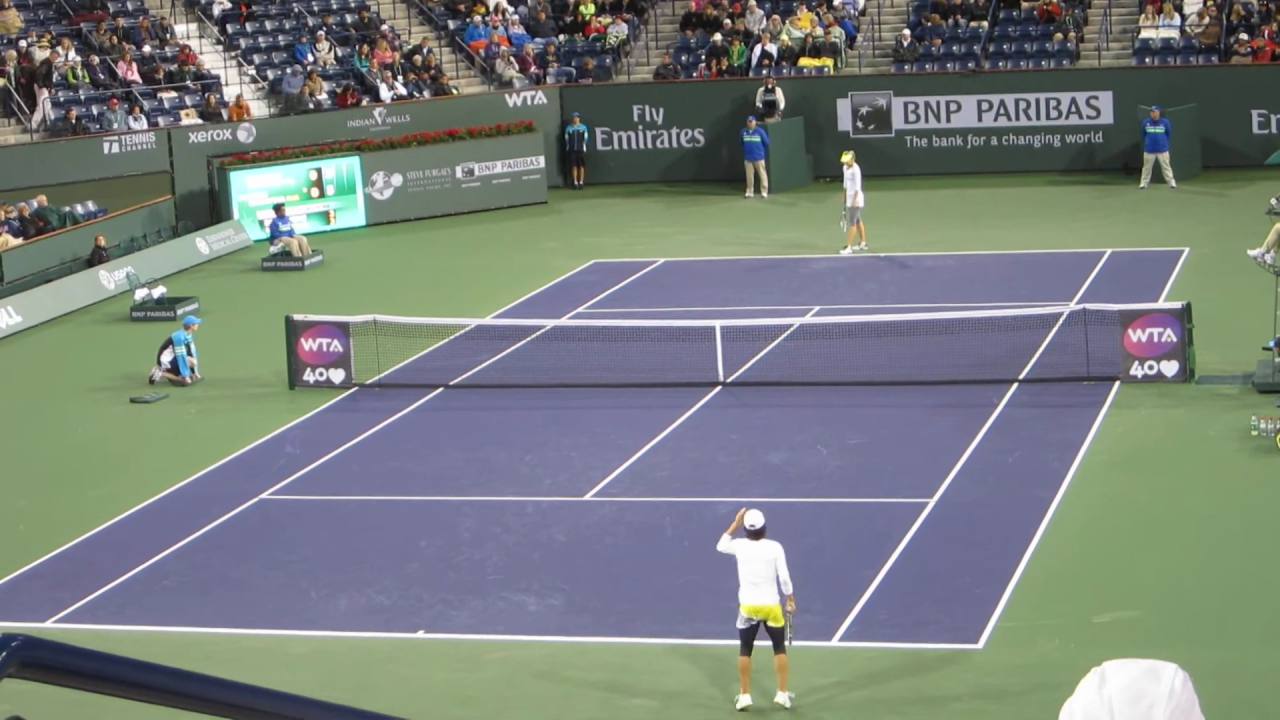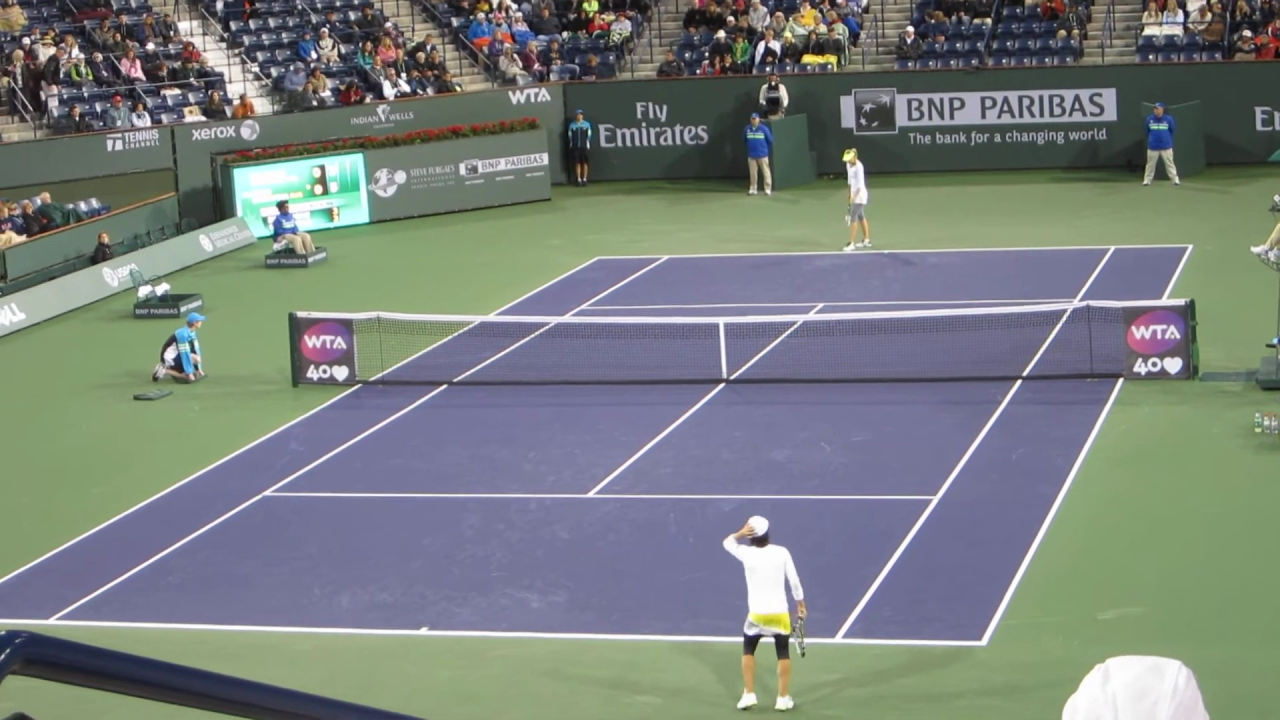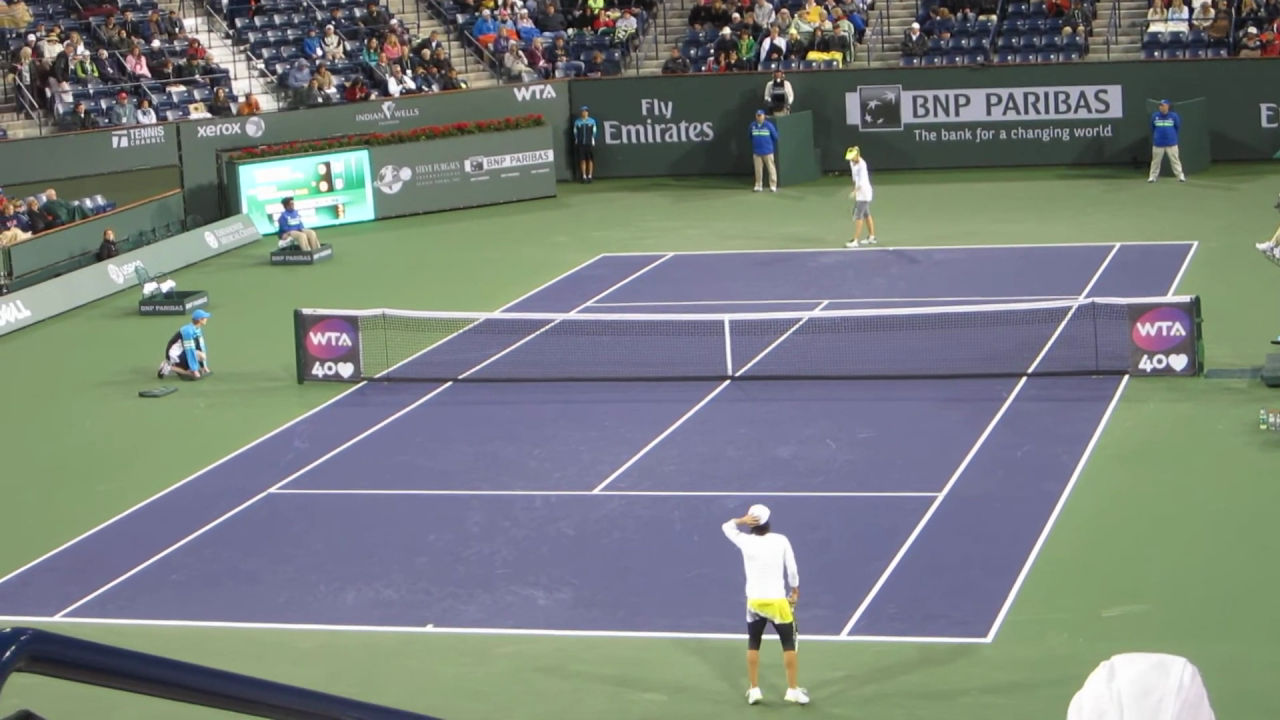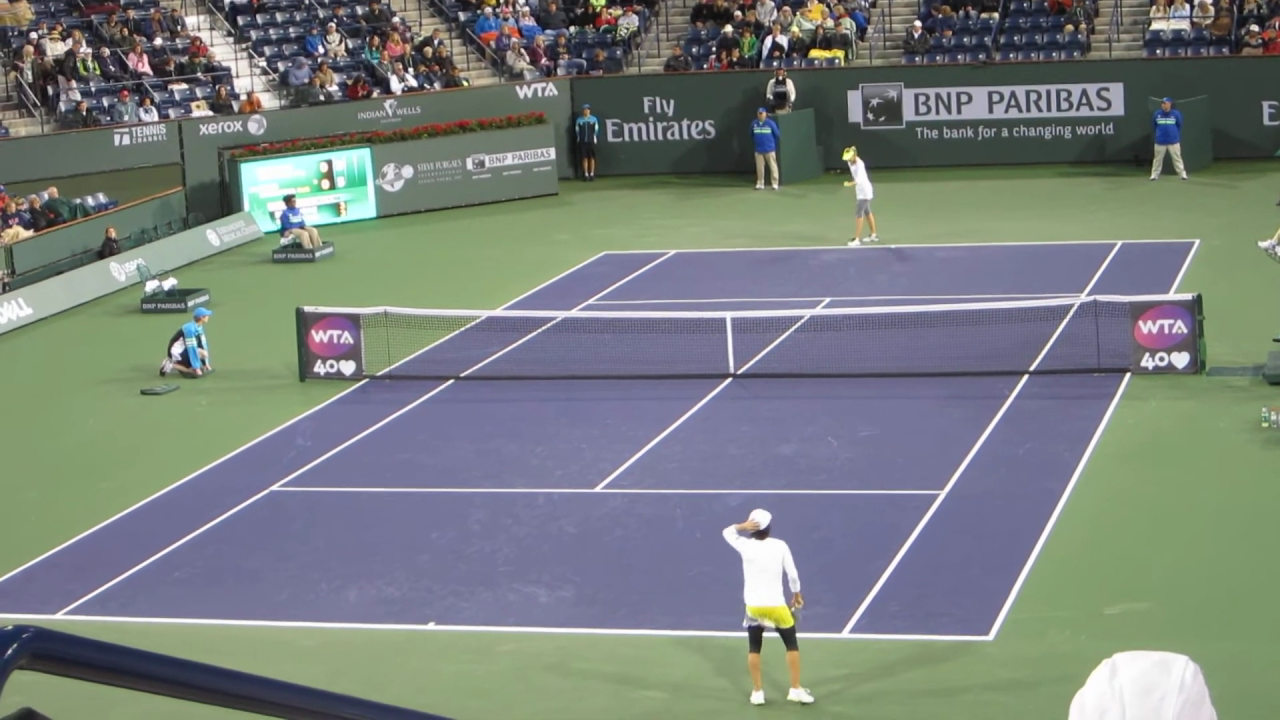
dt=0.2s
person 1, frame 1
left shoulder: (739, 546)
right shoulder: (775, 547)
left elbow: (720, 545)
right elbow: (784, 577)
left wrist: (735, 523)
right wrist: (790, 599)
left hip: (748, 607)
right hip: (771, 606)
left knee: (745, 651)
right knee: (780, 649)
left ankle: (744, 695)
right ankle: (782, 694)
person 1, frame 2
left shoulder: (746, 554)
right shoulder: (782, 553)
left elbow: (727, 542)
right elbow: (795, 582)
left wrist: (741, 533)
right wrist: (801, 605)
left hip: (757, 614)
right hip: (780, 613)
left knee: (748, 651)
right knee: (782, 654)
left ankle: (749, 694)
right ankle: (783, 698)
person 1, frame 3
left shoulder: (745, 541)
right shoulder: (781, 541)
left elbow: (726, 526)
right elbow: (792, 570)
left wrist: (742, 520)
right wrist: (795, 591)
left hip: (755, 601)
right hip: (777, 601)
left knee: (753, 645)
right knee: (789, 644)
left ankle: (754, 689)
right ankle: (793, 689)
person 1, frame 4
left shoulder: (745, 546)
right shoulder: (781, 546)
left elbow: (727, 532)
right elbow: (793, 575)
left wrist: (744, 526)
right wrist: (797, 596)
left hip: (754, 606)
right hip: (776, 606)
left knee: (754, 648)
right knee: (791, 645)
left ankle: (758, 692)
right ankle: (796, 689)
